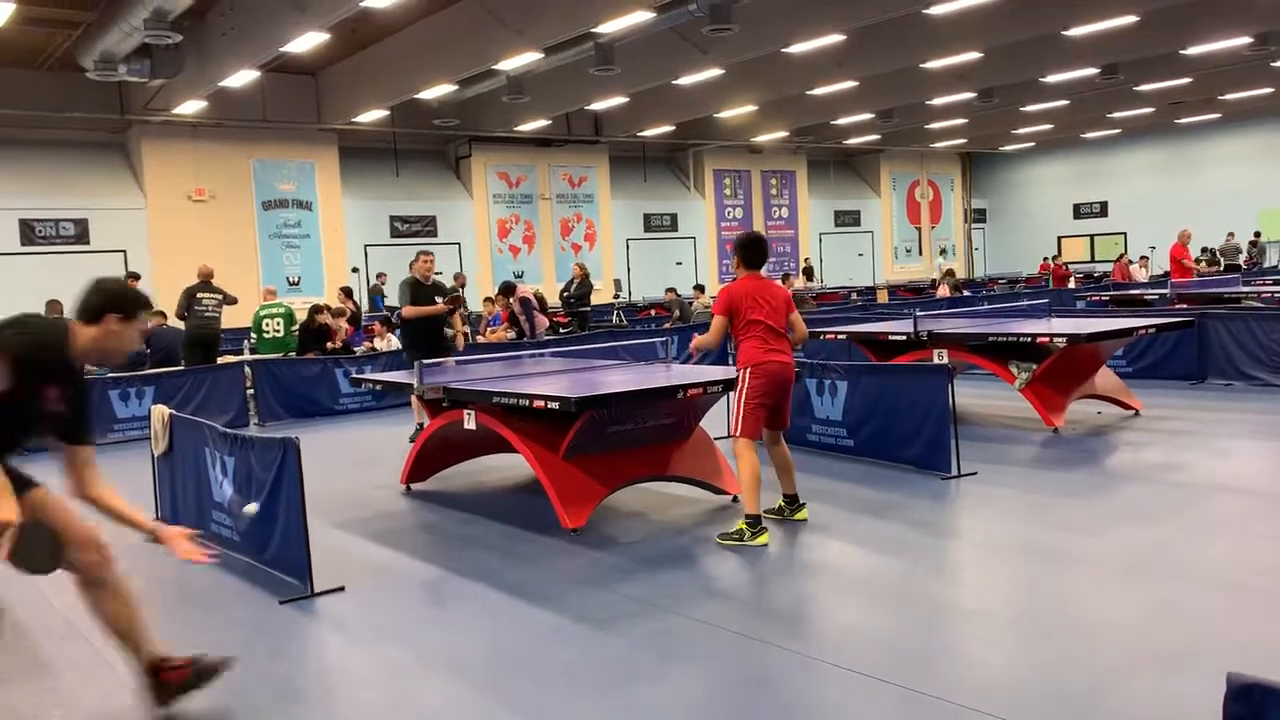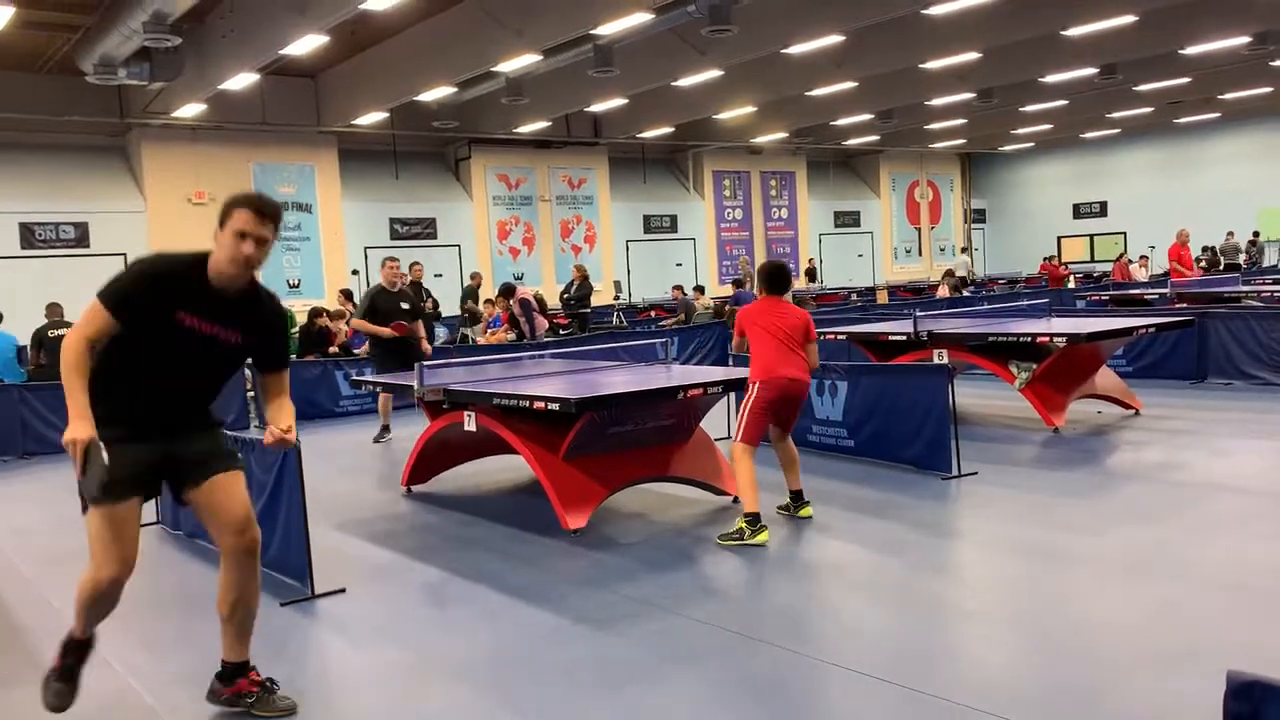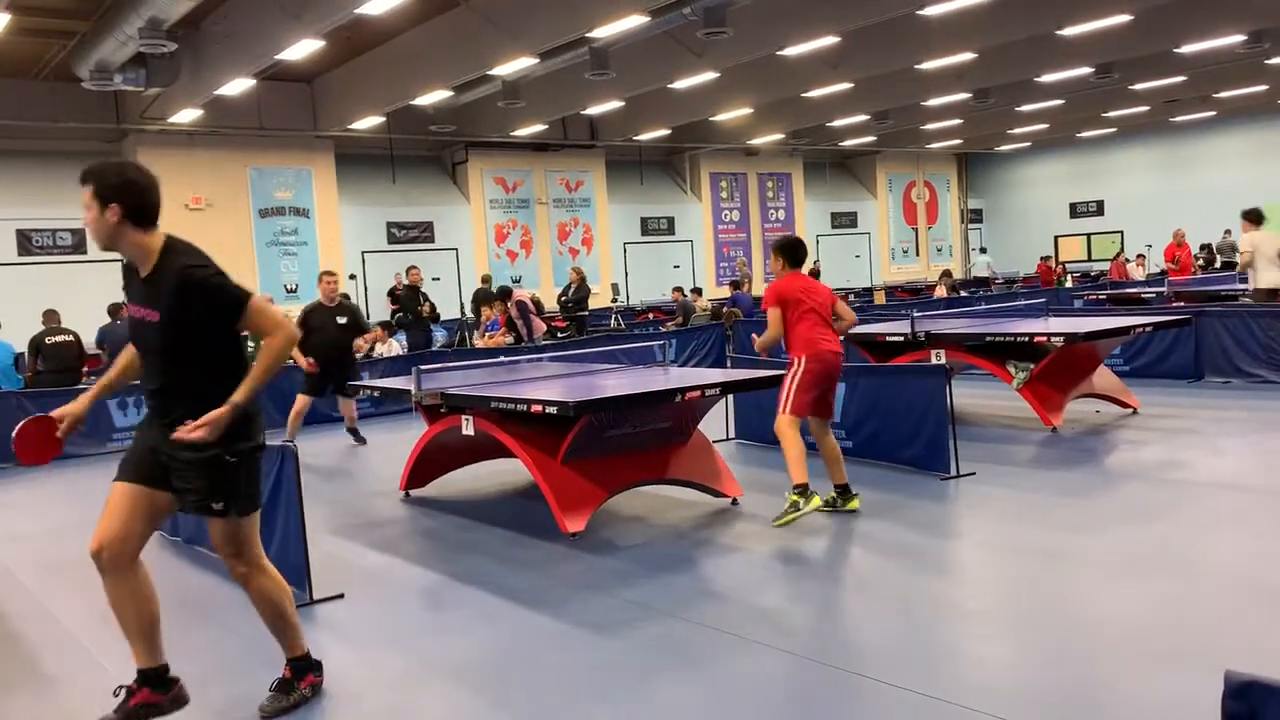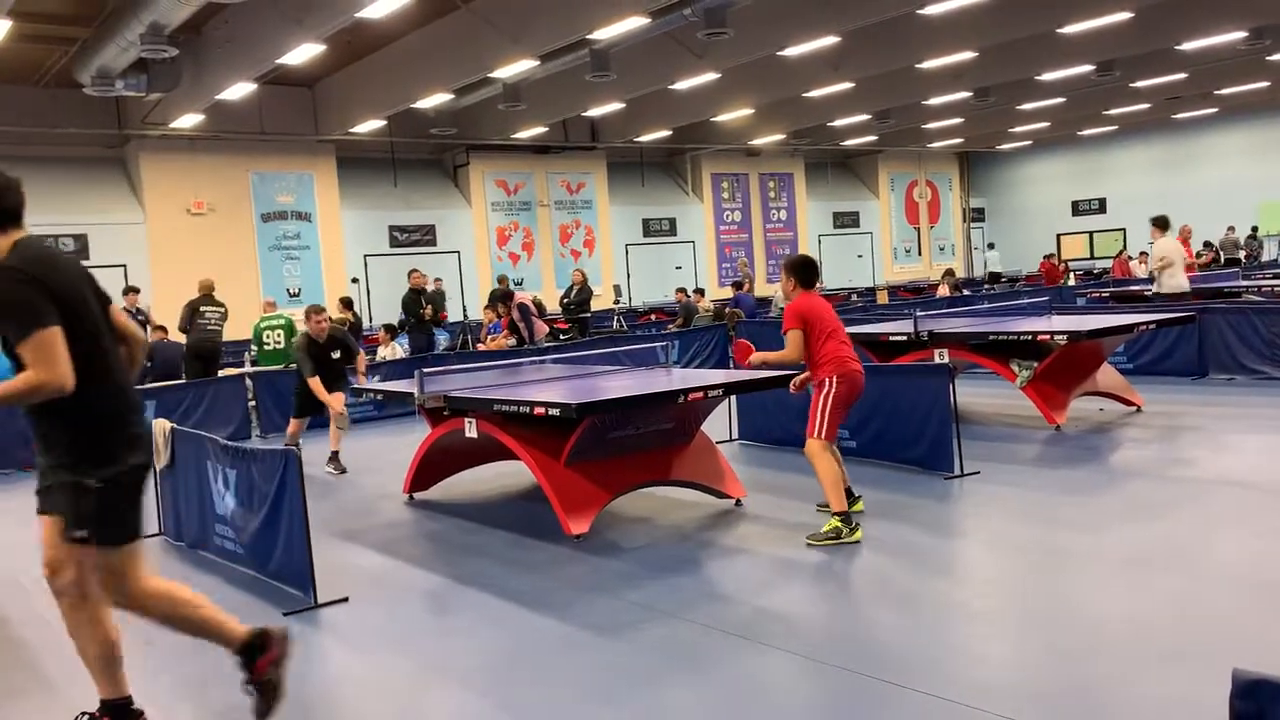
dt=0.4s
person 1, frame 1
left shoulder: (72, 384)
right shoulder: (38, 340)
left elbow: (89, 484)
left wrist: (160, 532)
left knee: (89, 551)
left ankle: (159, 670)
person 1, frame 2
left shoulder: (266, 314)
right shoulder: (158, 275)
left elbow: (276, 391)
right elbow: (78, 340)
left wrist: (282, 423)
right wrist: (80, 418)
left hip: (191, 430)
right hip: (117, 433)
left knee: (243, 538)
right knee: (111, 571)
left ankle: (234, 676)
right ankle: (75, 645)
person 1, frame 3
left shoulder: (191, 276)
right shoulder: (135, 271)
left elbow: (282, 333)
left wrist: (229, 409)
right wrist: (88, 400)
left hip: (219, 439)
right hip: (161, 433)
left knee: (243, 563)
right knee: (109, 550)
left ankle: (303, 668)
person 1, frame 4
right shoulder: (55, 263)
left elbow: (56, 378)
right elbow: (131, 337)
right wrist: (114, 400)
left hip: (95, 454)
right hip: (84, 447)
left knee: (124, 589)
right knee: (64, 577)
left ankle: (258, 647)
person 2, frame 1
left shoulder: (730, 293)
right shoulder: (781, 292)
left elbow: (714, 340)
right elbow: (801, 333)
left wrist: (697, 343)
left hip: (756, 370)
right hip: (785, 369)
left knee: (744, 446)
right knee: (773, 437)
left ankle: (753, 526)
right ankle: (792, 503)
person 2, frame 2
left shoulder: (746, 313)
right shoulder: (802, 316)
left elbow: (736, 348)
right elbow: (813, 363)
left hip: (767, 383)
right hip: (800, 384)
left knee: (741, 451)
right knee: (780, 435)
left ankle: (752, 524)
right ankle: (798, 501)
person 2, frame 3
left shoulder: (776, 289)
right shoulder: (821, 288)
left elbow: (775, 334)
right elbow: (850, 320)
left wrist: (760, 344)
left hip: (808, 359)
right hip: (833, 357)
left knee: (785, 425)
right knee: (820, 428)
left ankle: (802, 495)
right ankle: (844, 494)
person 2, frame 4
left shoulder: (795, 308)
right shoulder: (822, 304)
left elbow: (794, 355)
left wrist: (761, 357)
right wrist: (808, 376)
left hip: (836, 378)
right hip: (851, 374)
left knee: (815, 449)
right knee: (822, 440)
left ankle: (844, 523)
right ankle: (848, 497)
